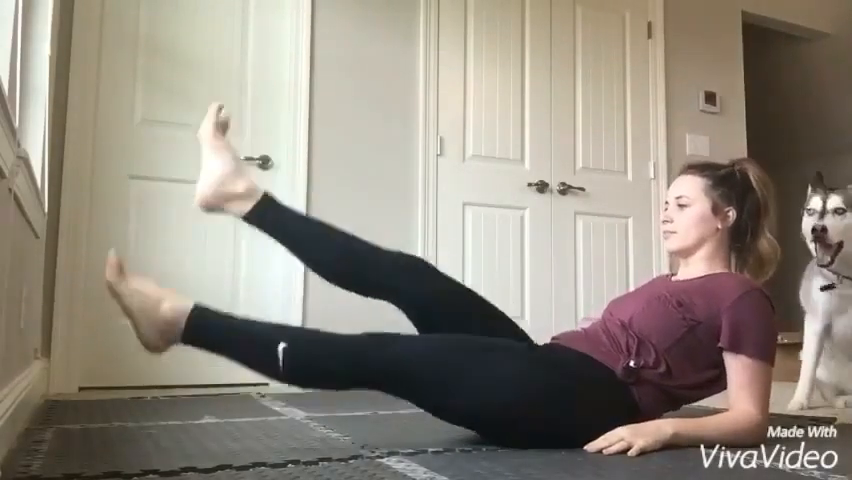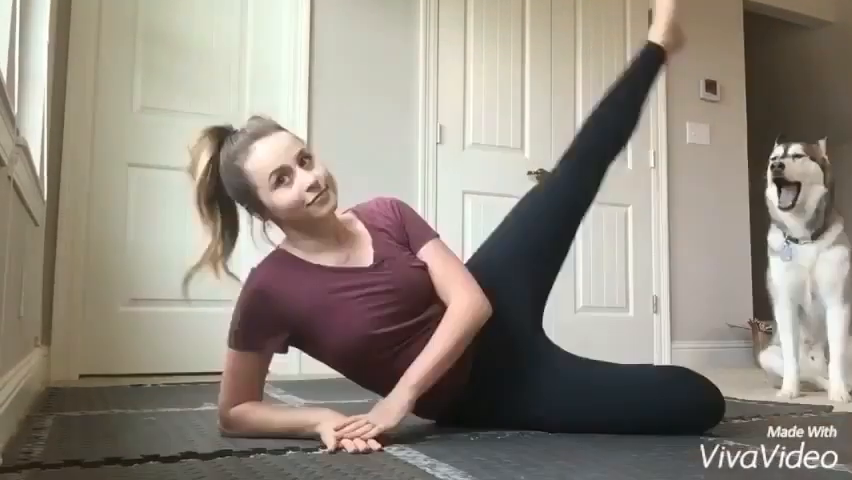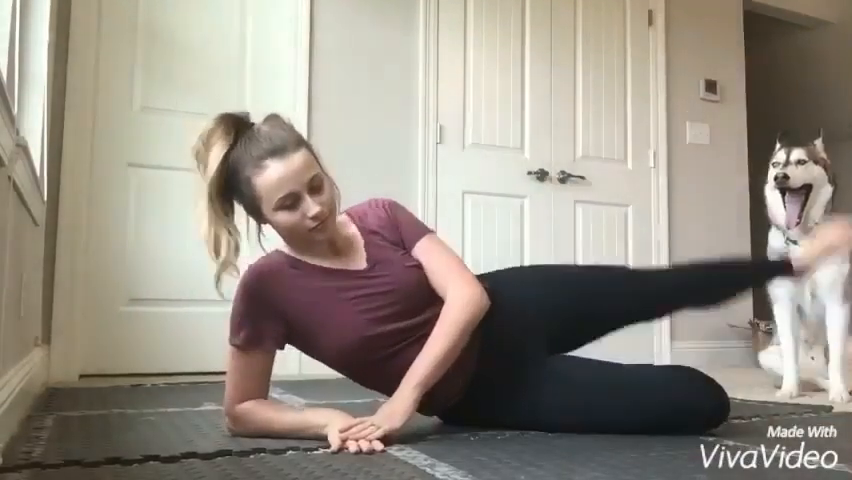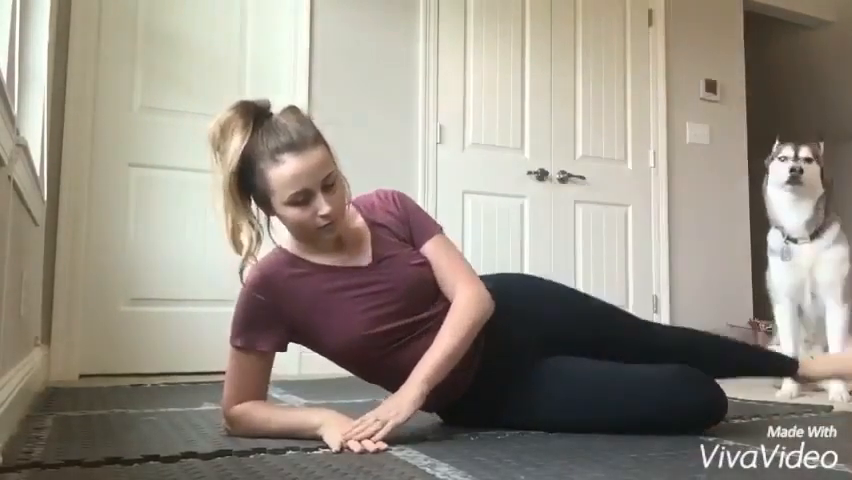
dt=0.5s
person 1, frame 1
left shoulder: (740, 301)
right shoulder: (674, 285)
left elbow: (750, 418)
left wrist: (664, 426)
left hip: (586, 405)
right hip: (545, 385)
left knee: (384, 355)
right knee: (415, 284)
left ankle: (181, 318)
right ankle: (246, 194)
person 1, frame 2
left shoulder: (387, 216)
right shoulder: (271, 289)
left elbow: (469, 303)
right elbow: (236, 412)
left wrist: (400, 398)
right wrist: (318, 418)
left hip: (497, 316)
right hip: (479, 393)
person 1, frame 3
left shoulder: (383, 217)
right shoulder: (267, 288)
left elbow: (468, 294)
right elbow: (241, 411)
left wrist: (404, 397)
right wrist: (326, 419)
left hip: (505, 316)
right hip: (483, 394)
left knee: (649, 288)
left ankle: (790, 263)
person 1, frame 4
left shoulder: (390, 210)
right shoulder: (270, 289)
left elbow: (473, 296)
right elbow: (238, 410)
left wrist: (409, 393)
right wrist: (321, 419)
left hip: (509, 315)
right hip: (484, 394)
left knee: (656, 338)
right knee: (696, 401)
